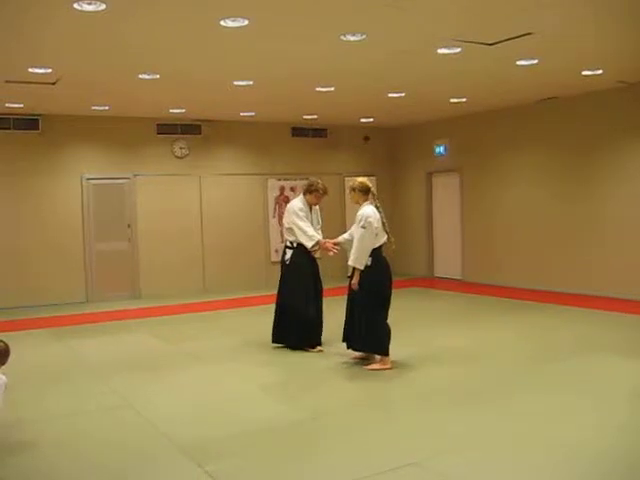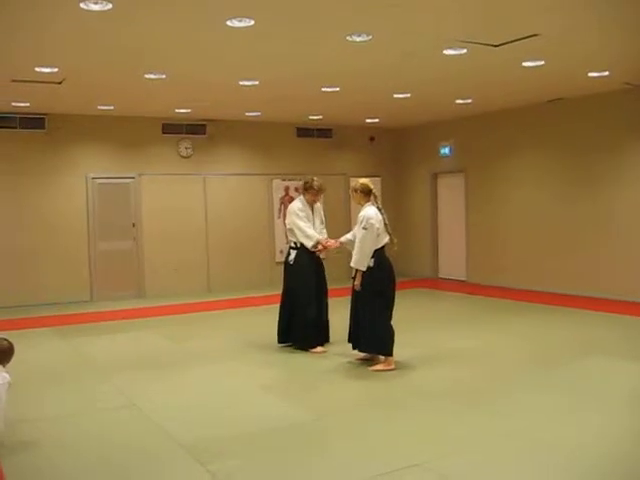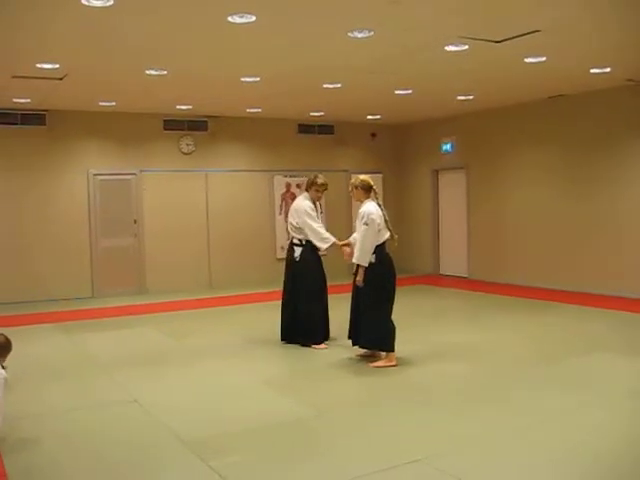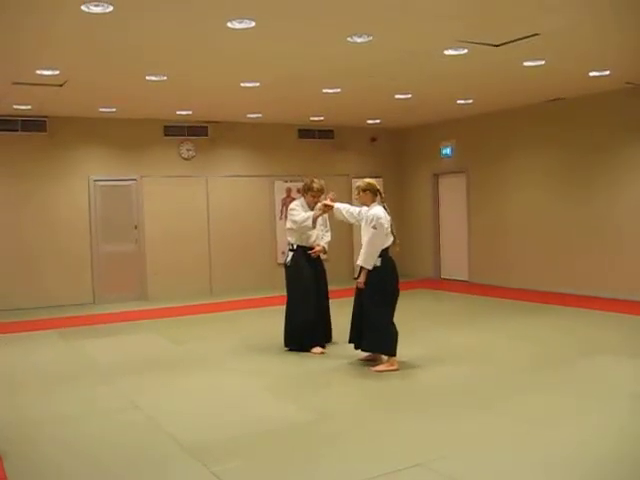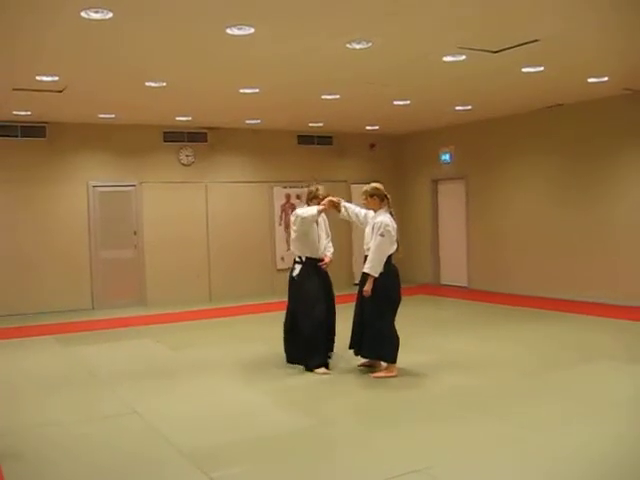
dt=0.7s
person 1, frame 1
left shoulder: (365, 213)
right shoulder: (372, 210)
left elbow: (362, 246)
right elbow: (354, 235)
left wrist: (356, 274)
right wrist: (333, 242)
left hip: (371, 268)
right hip: (375, 265)
left knee: (374, 311)
right knee: (364, 309)
left ankle: (384, 359)
right ankle: (369, 351)
person 1, frame 2
left shoulder: (368, 215)
right shoulder: (372, 211)
left elbow: (364, 247)
right elbow: (357, 235)
left wrist: (359, 275)
right wrist: (338, 241)
left hip: (375, 268)
right hip: (376, 266)
left knee: (378, 312)
right knee: (367, 310)
left ankle: (388, 360)
right ankle: (373, 352)
person 1, frame 3
left shoulder: (368, 211)
right shoulder: (372, 207)
left elbow: (366, 243)
left wrist: (361, 271)
right wrist: (351, 244)
left hip: (376, 265)
right hip: (377, 262)
left knee: (379, 309)
right knee: (367, 306)
left ankle: (390, 356)
right ankle: (374, 348)
person 1, frame 4
left shoulder: (376, 215)
right shoulder: (369, 211)
left elbow: (371, 247)
right elbow: (352, 212)
left wrist: (363, 273)
right wrist: (333, 205)
left hip: (380, 268)
right hip: (376, 267)
left knee: (381, 313)
right knee: (368, 310)
left ankle: (391, 360)
right ankle: (377, 352)
person 1, frame 5
left shoulder: (383, 222)
right shoulder: (374, 216)
left elbow: (378, 254)
right elbow: (356, 213)
left wrist: (369, 281)
right wrist: (339, 204)
left hip: (382, 275)
right hip: (377, 273)
left knee: (382, 320)
right knee: (369, 317)
left ankle: (391, 367)
right ankle: (375, 359)
person 2, frame 1
left shoulder: (314, 208)
right shoulder: (294, 207)
left elbow: (316, 229)
right elbow: (305, 231)
left wrist: (320, 244)
right wrist: (322, 243)
left hip: (308, 254)
right hip: (295, 255)
left knee: (313, 296)
right knee: (301, 299)
left ankle: (301, 337)
right ankle: (305, 340)
person 2, frame 2
left shoulder: (317, 207)
right shoulder: (295, 208)
left elbow: (321, 229)
right elbow: (305, 231)
left wrist: (322, 244)
right wrist: (323, 242)
left hip: (313, 255)
right hip: (299, 256)
left knee: (318, 296)
right knee: (304, 299)
left ankle: (317, 337)
right ankle: (307, 341)
person 2, frame 3
left shoulder: (312, 203)
right shoulder: (303, 206)
right elbow: (315, 230)
left wrist: (321, 243)
right wrist: (336, 243)
left hip: (308, 250)
right hip: (301, 253)
left knee: (316, 292)
right knee: (307, 294)
left ankle: (296, 333)
right ankle: (311, 337)
person 2, frame 4
left shoulder: (320, 209)
right shoulder: (295, 208)
left elbow: (326, 231)
right elbow: (301, 223)
left wrist: (322, 246)
right wrist: (317, 213)
left hip: (314, 256)
right hip: (298, 257)
left knee: (319, 298)
right knee: (302, 300)
left ankle: (319, 337)
right ankle: (306, 342)
person 2, frame 5
left shoulder: (322, 218)
right shoulder: (299, 215)
left elbow: (327, 240)
right elbow: (304, 216)
left wrist: (328, 256)
right wrist: (321, 208)
left hip: (319, 268)
right hip: (303, 269)
left knee: (326, 311)
right knee: (311, 314)
left ankle: (321, 350)
right ankle: (314, 361)
